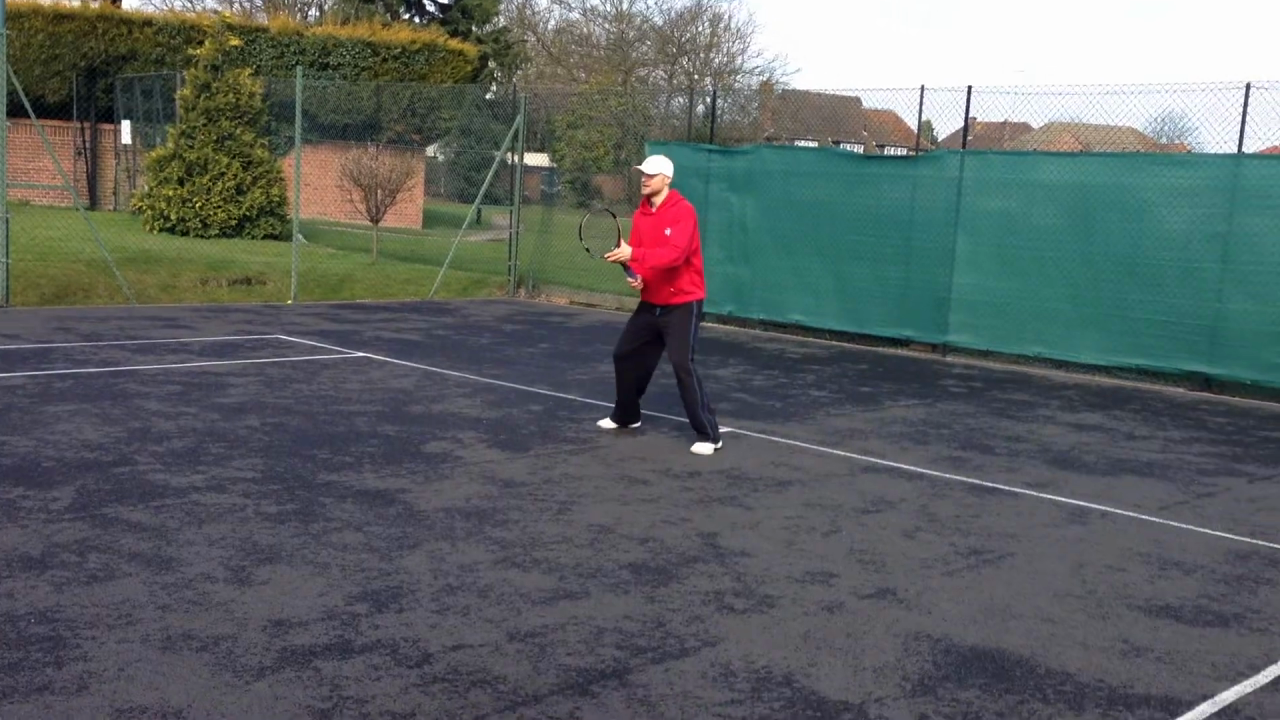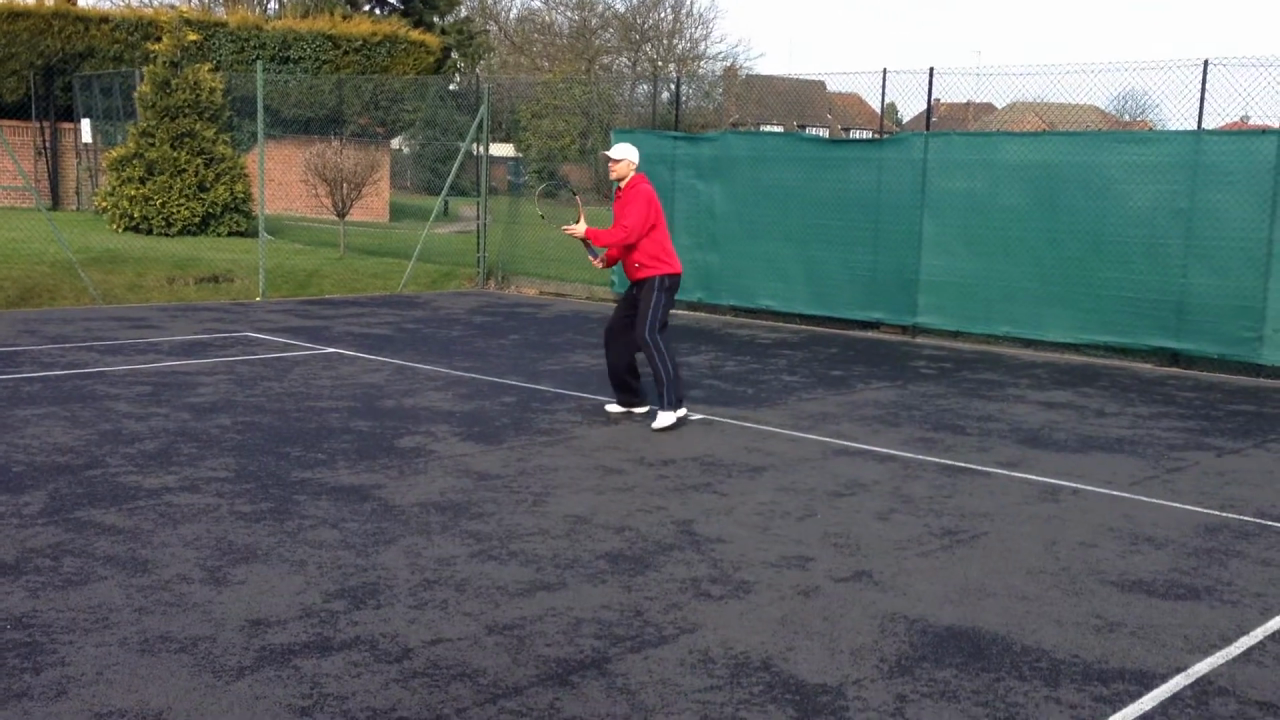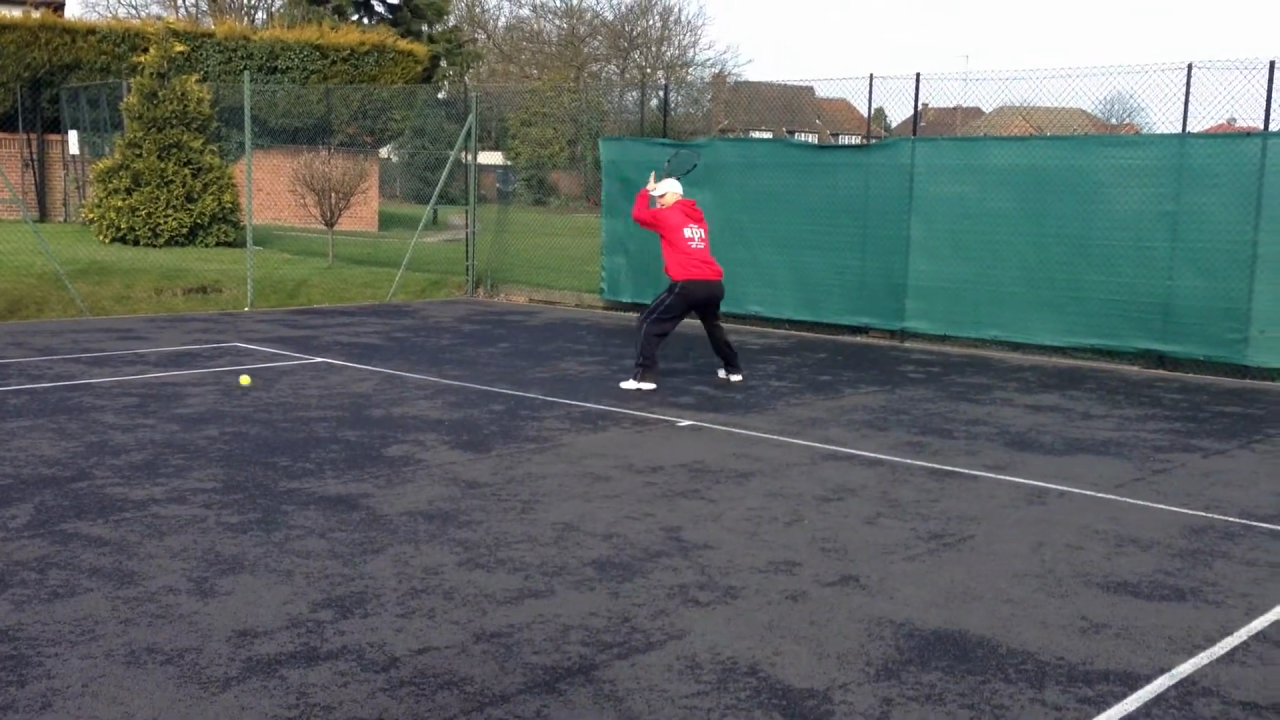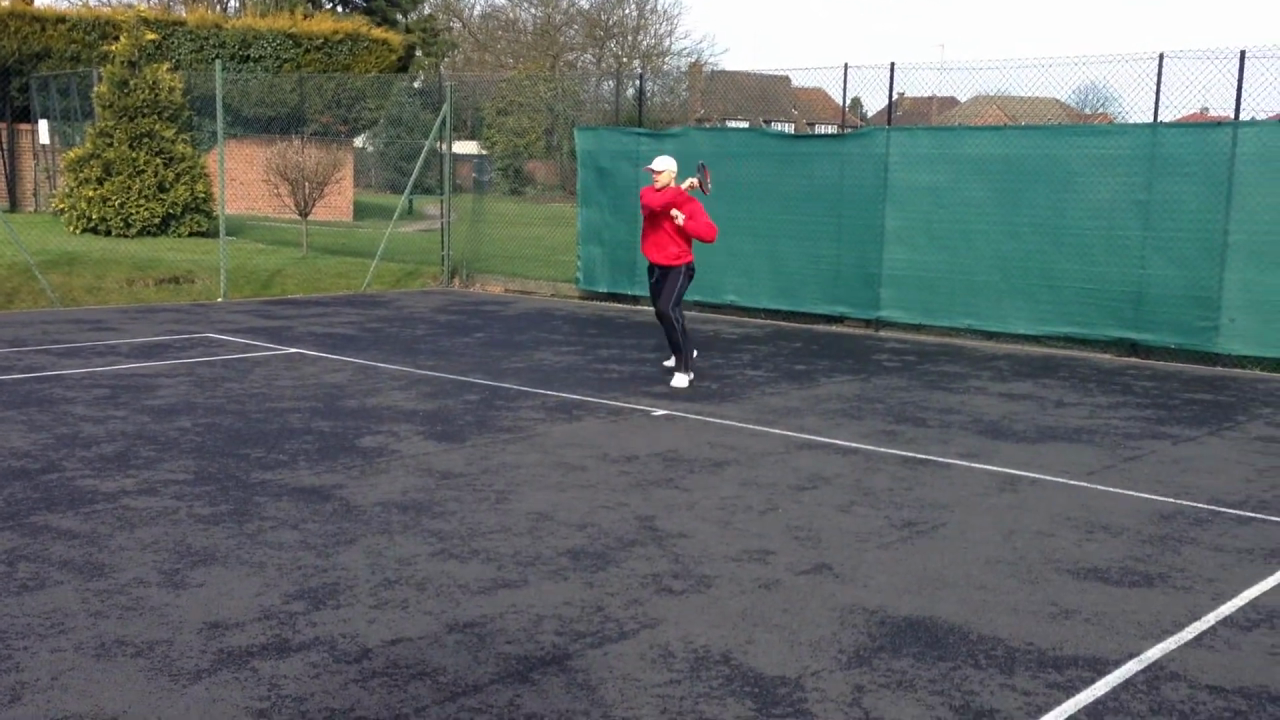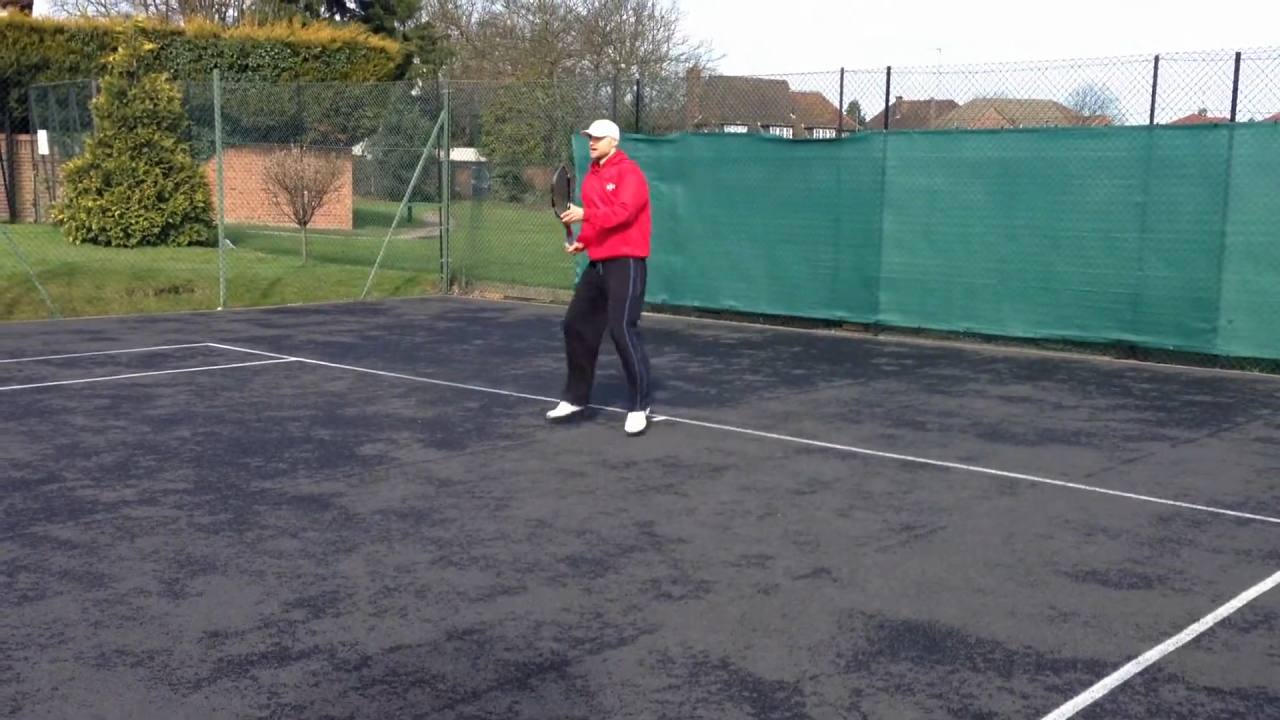
dt=1s
person 1, frame 1
left shoulder: (683, 211)
right shoulder: (641, 212)
left elbow: (675, 254)
right elbow: (636, 251)
left wrist: (634, 254)
right wrist: (636, 276)
left hip: (682, 304)
right hip: (650, 303)
left knee: (683, 365)
right knee: (625, 355)
left ankle: (708, 434)
right ankle: (626, 414)
person 1, frame 2
left shoulder: (642, 193)
right shoulder: (623, 195)
left elbow: (629, 235)
right elbow: (624, 240)
left wrist: (588, 233)
right wrist: (606, 259)
left hip: (660, 275)
right hip: (642, 279)
left knee: (651, 336)
right knee: (616, 334)
left ankle: (672, 404)
right ankle: (631, 398)
person 1, frame 3
left shoulder: (664, 216)
right shoulder: (698, 217)
left elbow: (639, 214)
left wrist: (646, 193)
left hip: (687, 285)
right hip: (714, 284)
left knee: (649, 323)
right knee: (712, 324)
left ankle: (643, 377)
right ankle: (733, 369)
person 1, frame 4
left shoulder: (691, 203)
right shoulder: (648, 192)
left elbow: (711, 233)
right elbow: (652, 203)
left wrist: (683, 220)
right wrist: (679, 190)
left hip: (680, 267)
right hip: (655, 267)
left knee: (668, 309)
right knee: (664, 312)
left ankle: (683, 368)
right ankle: (684, 350)
person 1, frame 5
left shoulder: (629, 172)
right shoulder: (589, 179)
left elbow: (623, 212)
left wrist: (584, 214)
right wrist: (581, 241)
left hip: (626, 263)
right hip: (597, 265)
left knee: (622, 330)
right knee: (576, 326)
left ankle: (639, 405)
right ankle: (575, 397)
